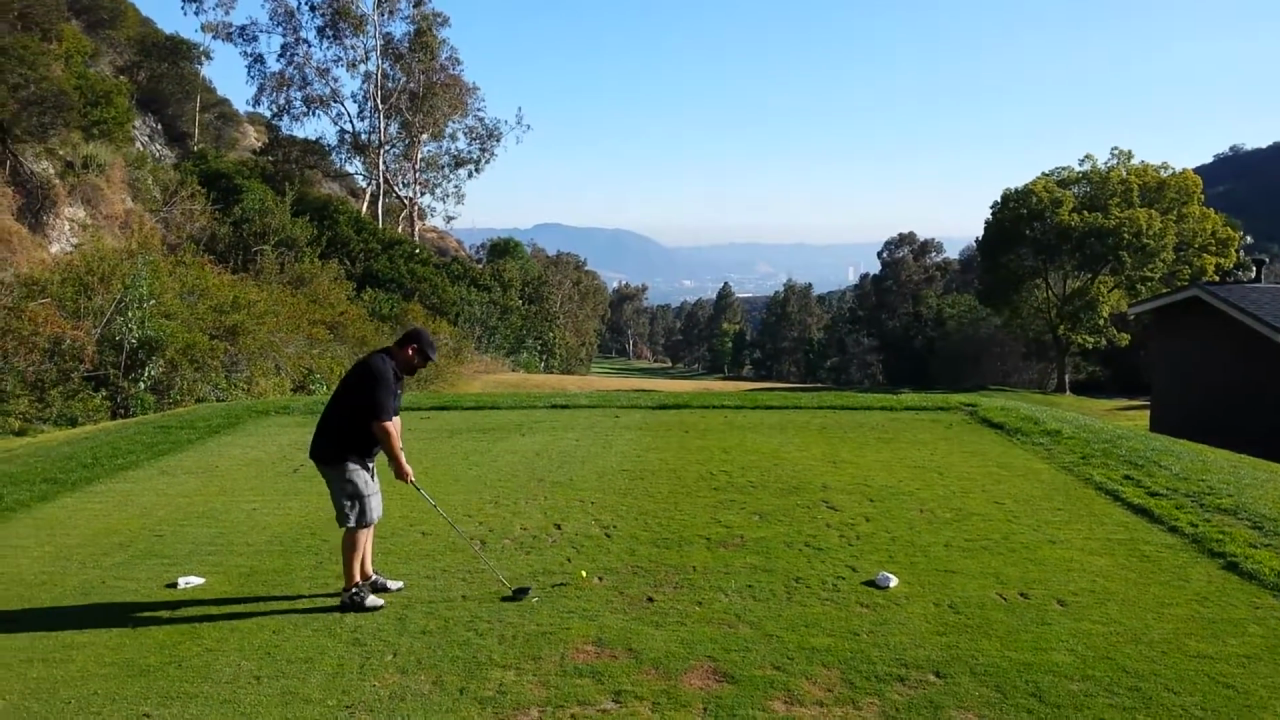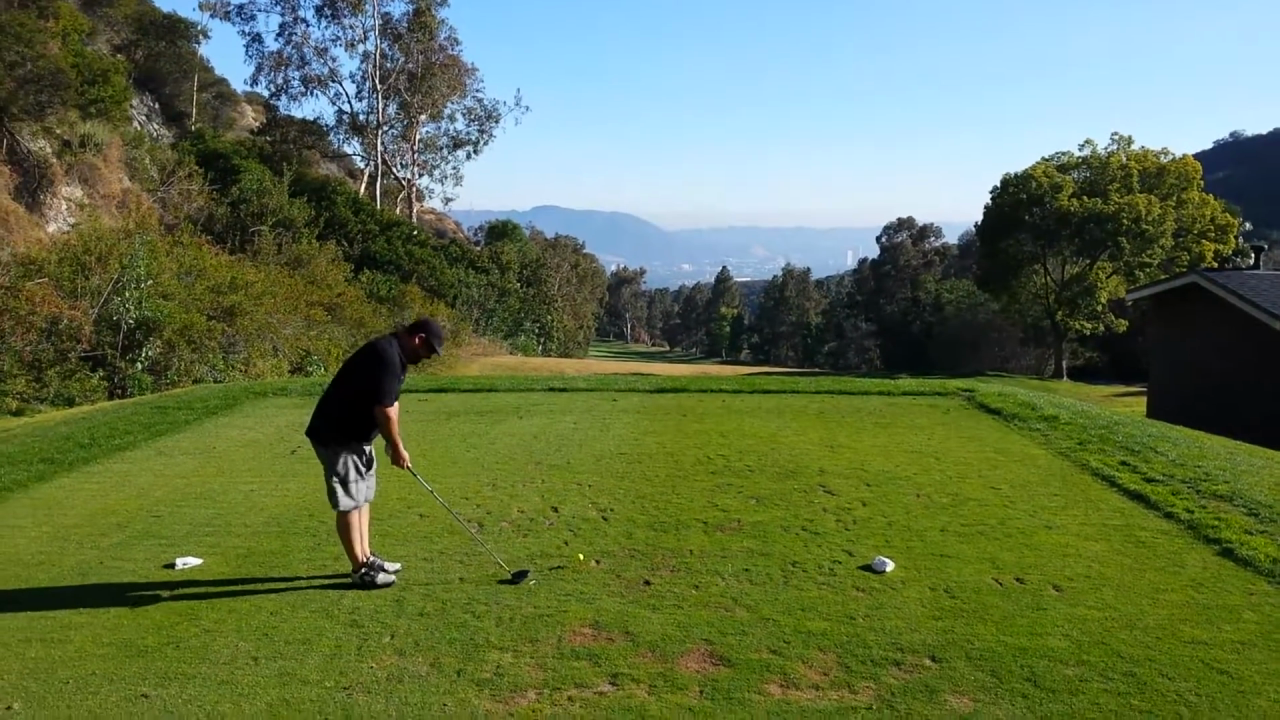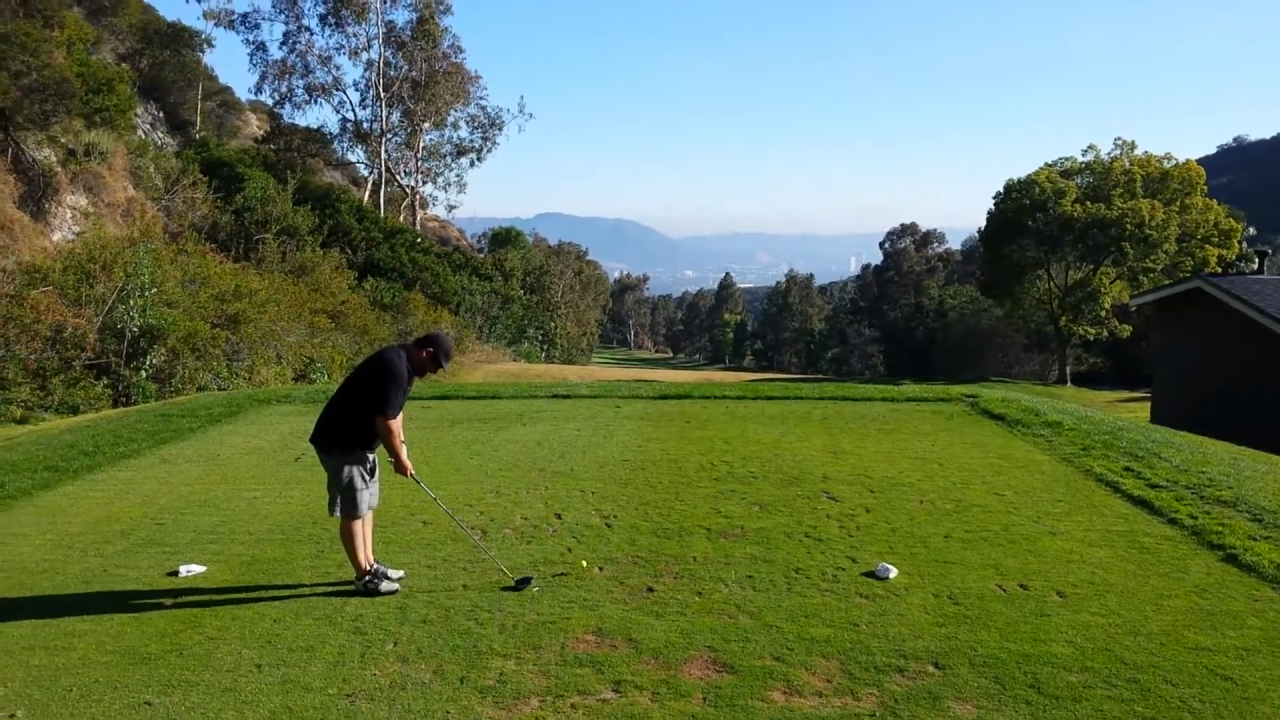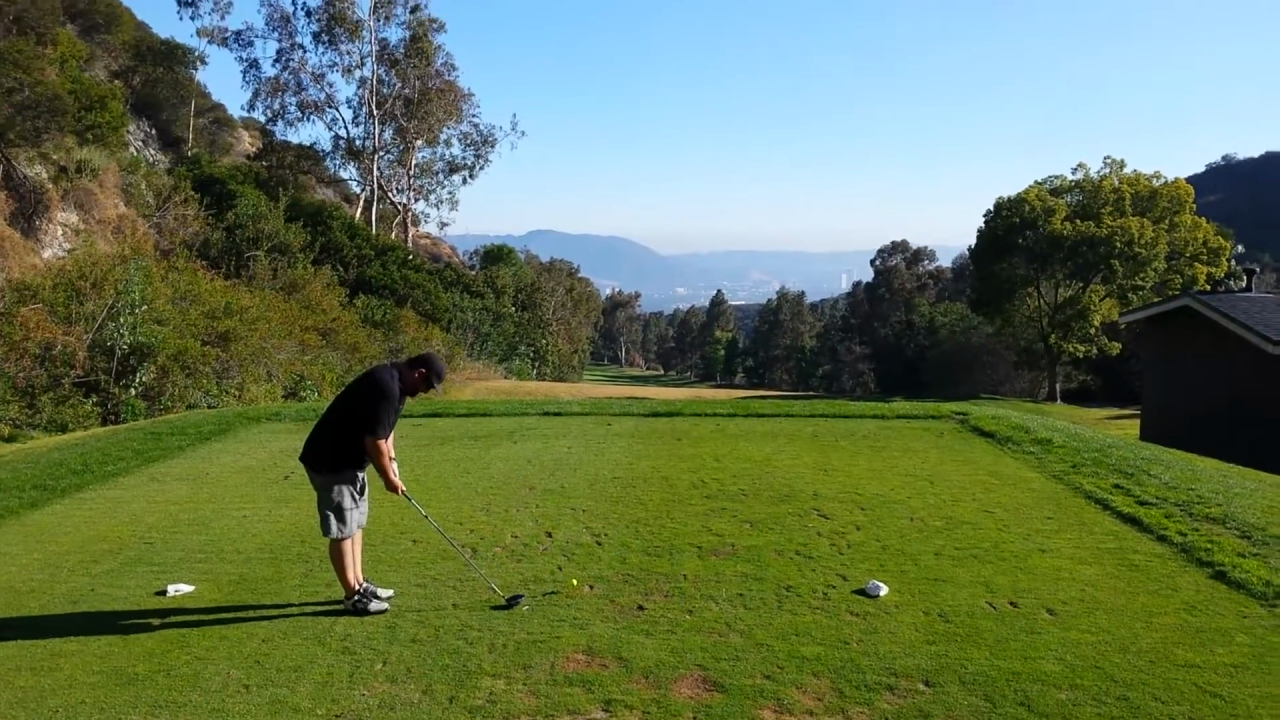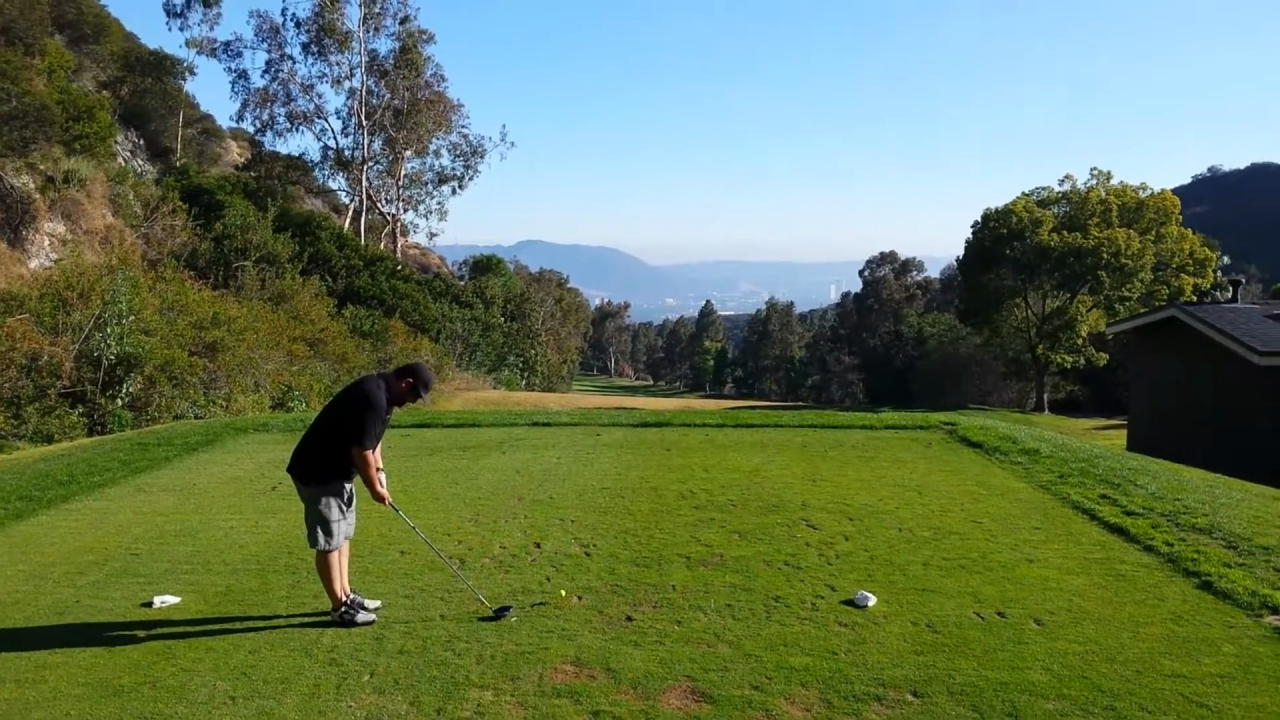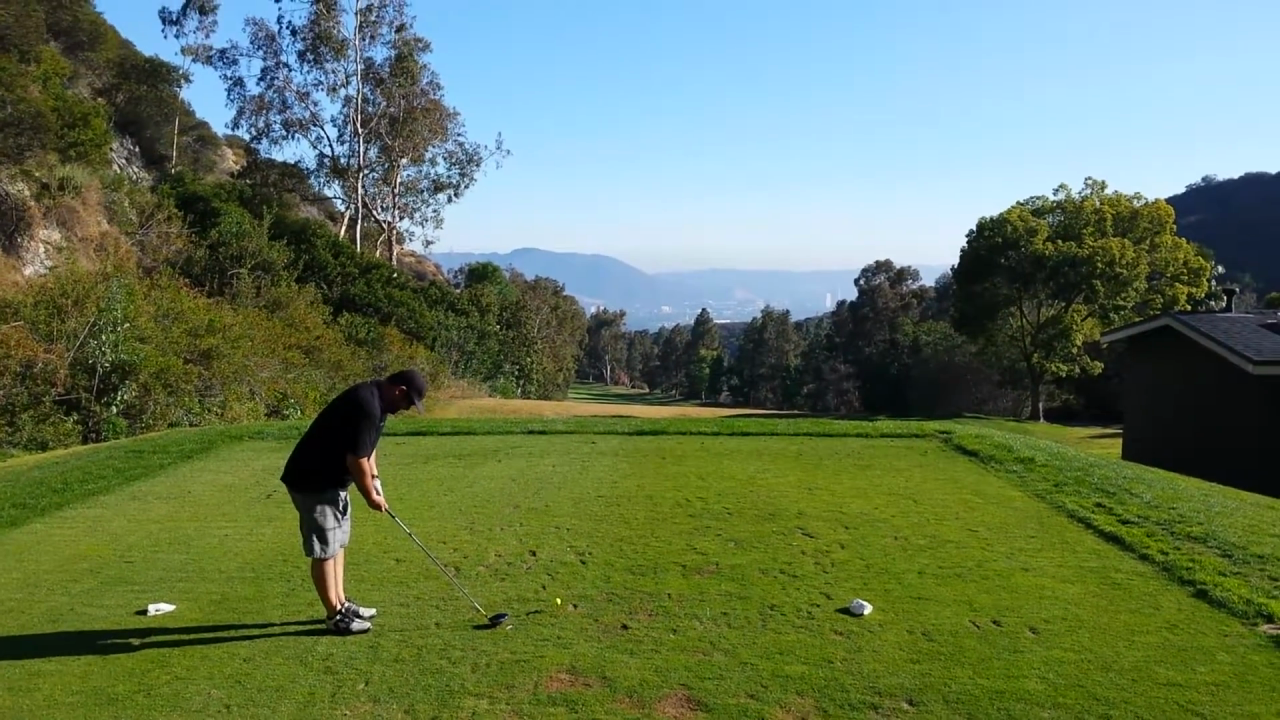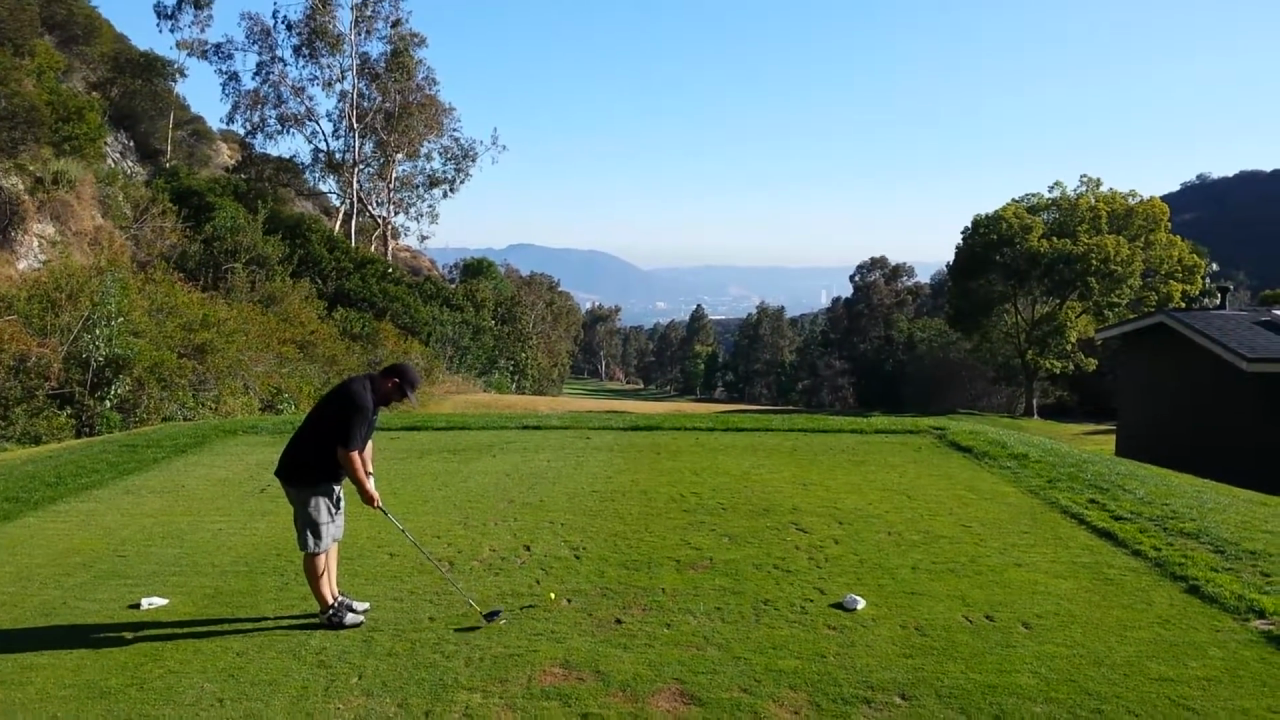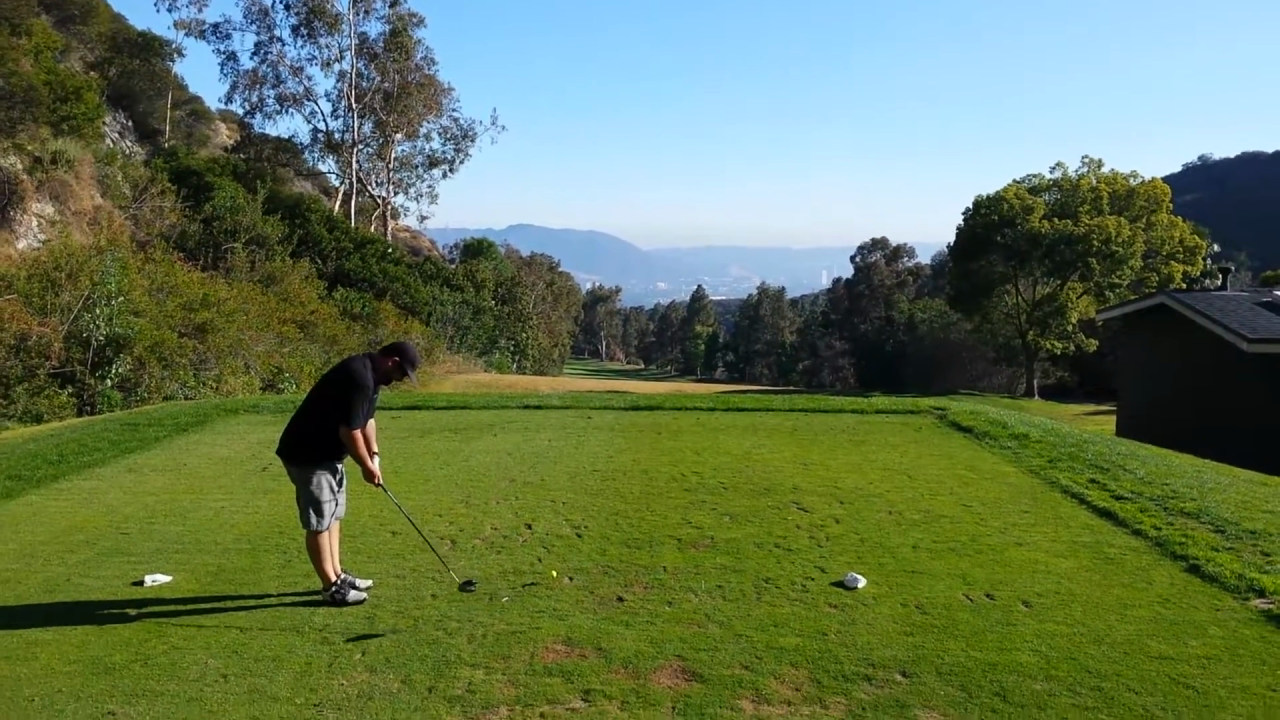
dt=0.2s
person 1, frame 1
left shoulder: (392, 370)
right shoulder: (379, 371)
left elbow: (393, 416)
right elbow: (382, 426)
left wrist: (398, 453)
right wrist: (400, 463)
left hip: (359, 452)
right hip: (340, 454)
left knee: (368, 515)
right knee: (360, 519)
left ankle: (367, 577)
right ankle: (351, 590)
person 1, frame 2
left shoulder: (395, 354)
right shoulder: (386, 356)
left elbow: (391, 403)
right elbow: (384, 411)
left wrist: (394, 444)
right wrist: (398, 449)
left hip: (355, 433)
right hip: (337, 435)
left knee: (362, 496)
right knee: (350, 502)
left ankle: (365, 557)
right ankle: (360, 569)
person 1, frame 3
left shoulder: (401, 362)
right shoulder: (394, 367)
left elbow: (394, 412)
right elbow: (385, 421)
left wrist: (401, 444)
right wrist: (400, 459)
left hip: (359, 440)
right hip: (341, 443)
left knee: (366, 505)
right knee: (353, 509)
left ankle: (369, 565)
right ankle: (363, 576)
person 1, frame 4
left shoulder: (393, 379)
right shoulder: (386, 387)
left elbow: (384, 429)
right elbow: (374, 440)
left wrist: (392, 461)
right wrist: (389, 477)
left hip: (349, 459)
right hip: (331, 461)
left knee: (355, 524)
right knee: (342, 529)
left ankle: (359, 584)
right ankle: (353, 596)
person 1, frame 5
left shoulder: (380, 389)
right shoulder: (373, 397)
left elbow: (371, 439)
right elbow: (361, 451)
left wrist: (379, 470)
right wrist: (375, 487)
left hip: (337, 471)
right hip: (318, 473)
left knee: (342, 535)
right knee: (329, 541)
left ankle: (346, 595)
right ankle: (340, 607)
person 1, frame 6
left shoulder: (375, 398)
right shoulder: (366, 405)
left elbow: (366, 448)
right elbow: (356, 459)
left wrist: (375, 478)
right wrist: (371, 495)
left hip: (331, 479)
right hip: (313, 481)
left knee: (337, 543)
right knee: (324, 549)
left ankle: (341, 604)
right ankle: (335, 615)
person 1, frame 7
left shoulder: (367, 392)
right shoulder: (358, 398)
left elbow: (363, 439)
right elbow: (347, 452)
left wrist: (369, 475)
right wrist: (365, 489)
left hip: (326, 474)
right hip: (307, 475)
left knee: (330, 537)
right knee: (317, 543)
left ankle: (335, 598)
right ankle: (328, 609)
person 1, frame 8
left shoulder: (369, 372)
right shoulder: (359, 377)
left elbow: (366, 417)
right elbow: (349, 430)
left wrist: (374, 455)
right wrist: (367, 466)
left hip: (327, 452)
right hip: (308, 454)
left knee: (332, 515)
right knee: (319, 521)
left ankle: (337, 575)
right ankle: (331, 586)
